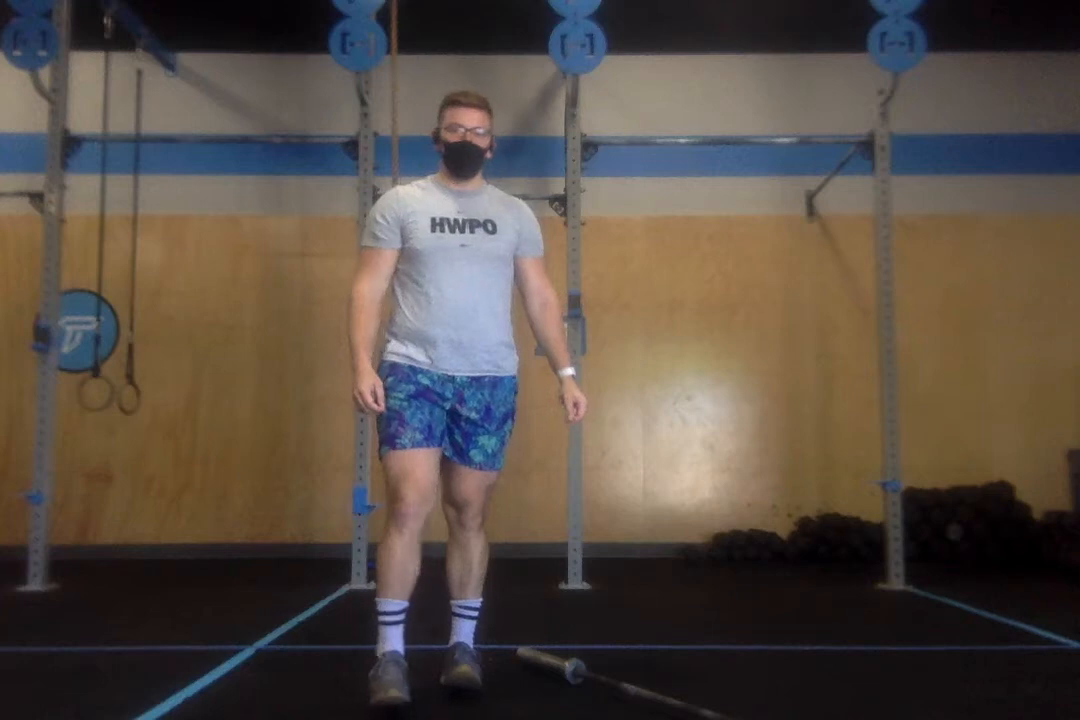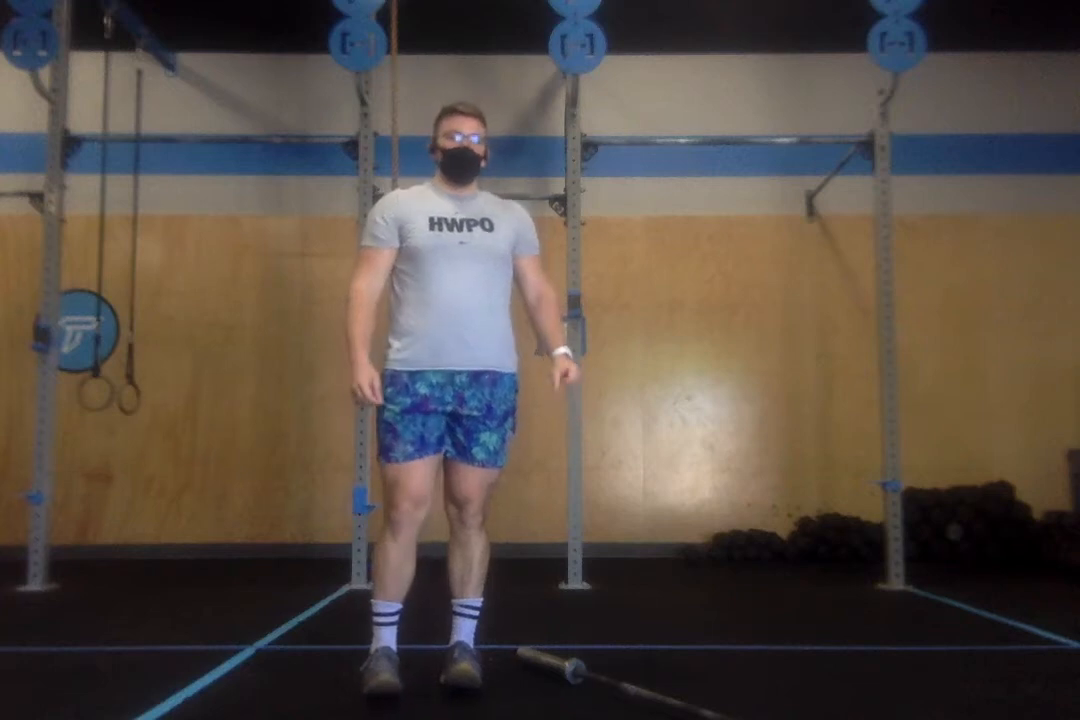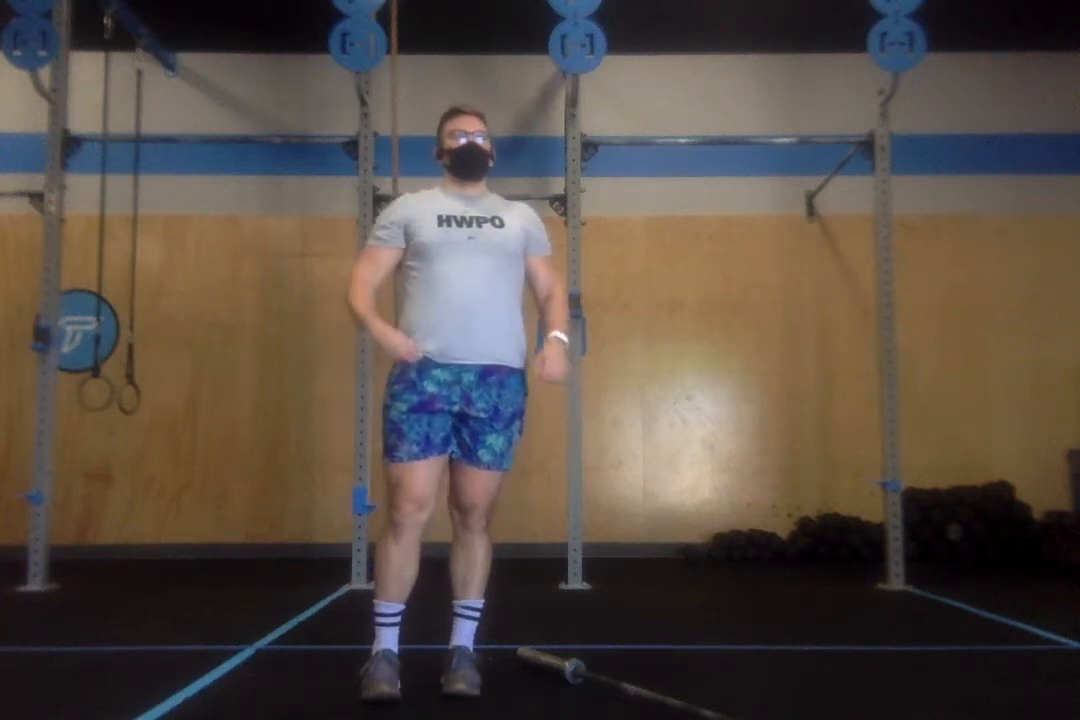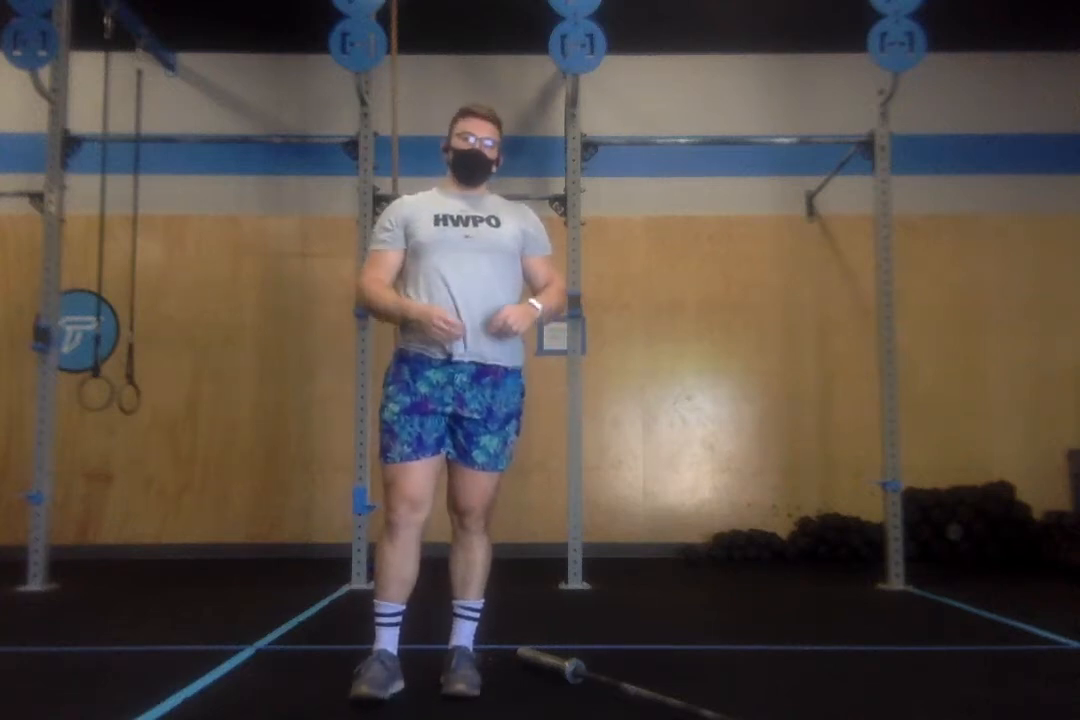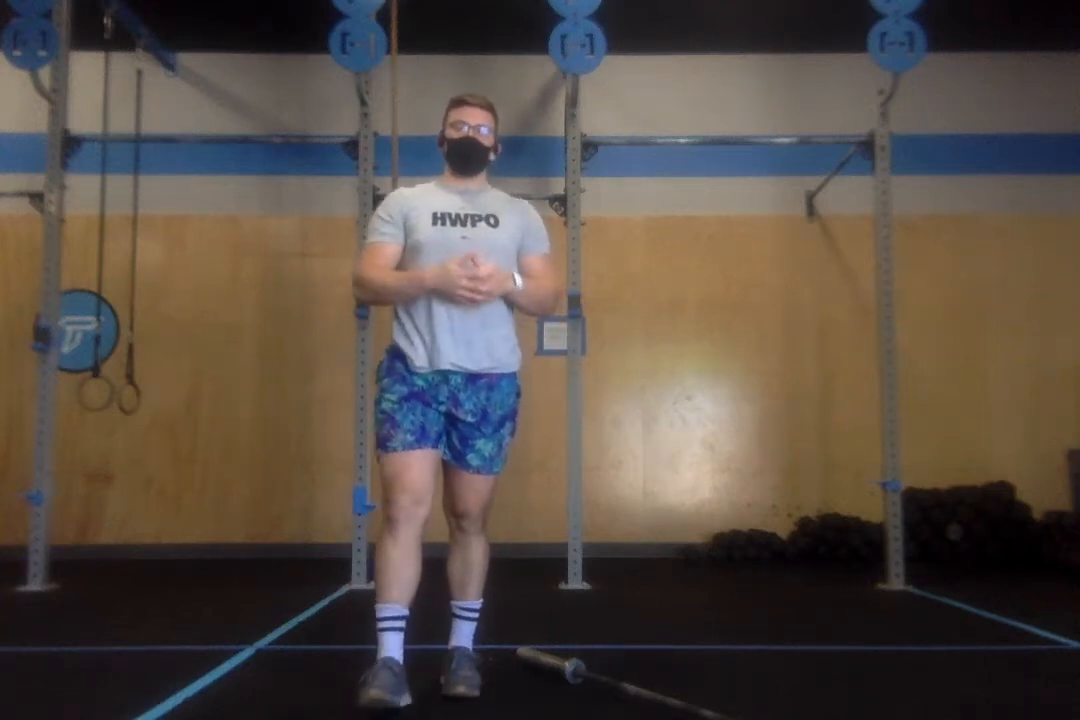
dt=0.7s
person 1, frame 1
left shoulder: (515, 214)
right shoulder: (399, 203)
left elbow: (540, 298)
right elbow: (367, 288)
left wrist: (565, 373)
right wrist: (363, 364)
left hip: (490, 382)
right hip: (413, 374)
left knee: (469, 514)
right knee: (409, 506)
left ankle: (461, 643)
right ankle: (390, 653)
person 1, frame 2
left shoulder: (512, 217)
right shoulder: (397, 207)
left elbow: (538, 290)
right elbow: (365, 287)
left wrist: (559, 350)
right wrist: (360, 359)
left hip: (490, 380)
right hip: (414, 378)
left knee: (470, 513)
right knee: (404, 510)
left ankle: (462, 644)
right ankle: (382, 648)
person 1, frame 3
left shoulder: (523, 218)
right shoulder: (407, 210)
left elbow: (550, 288)
right elbow: (362, 279)
left wrist: (556, 338)
right wrist: (378, 327)
left hip: (499, 378)
right hip: (422, 375)
left knee: (474, 515)
right knee: (408, 511)
left ankle: (462, 648)
right ankle: (384, 652)
person 1, frame 4
left shoulder: (521, 219)
right shoulder: (406, 210)
left elbow: (555, 288)
right elbow: (370, 287)
left wrist: (531, 309)
right wrist: (417, 313)
left hip: (495, 379)
right hip: (419, 372)
left knee: (472, 516)
right knee: (405, 511)
left ankle: (462, 648)
right ankle: (384, 653)
person 1, frame 5
left shoulder: (520, 214)
right shoulder: (403, 203)
left elbow: (548, 297)
right elbow: (365, 283)
left wrist: (506, 282)
right wrist: (433, 276)
left hip: (489, 382)
right hip: (411, 374)
left knee: (469, 518)
right knee: (405, 507)
left ankle: (461, 648)
right ankle: (389, 660)
